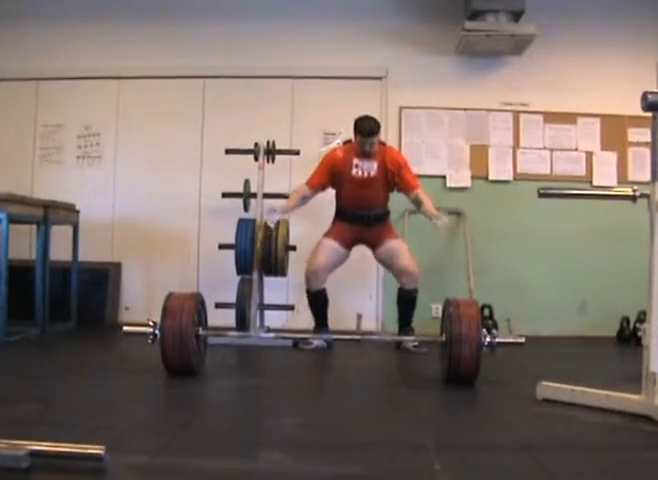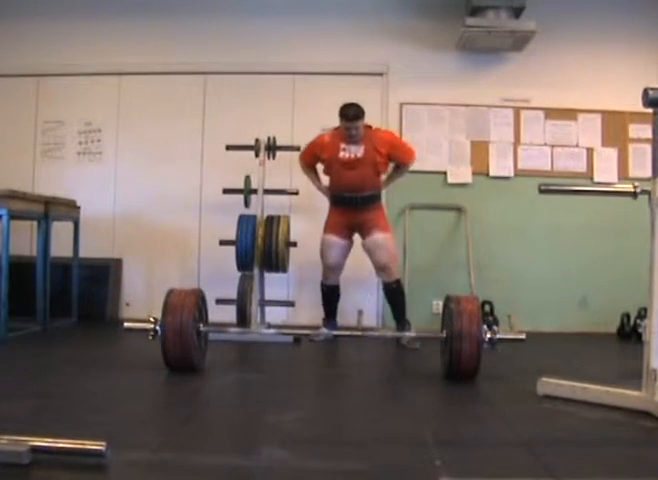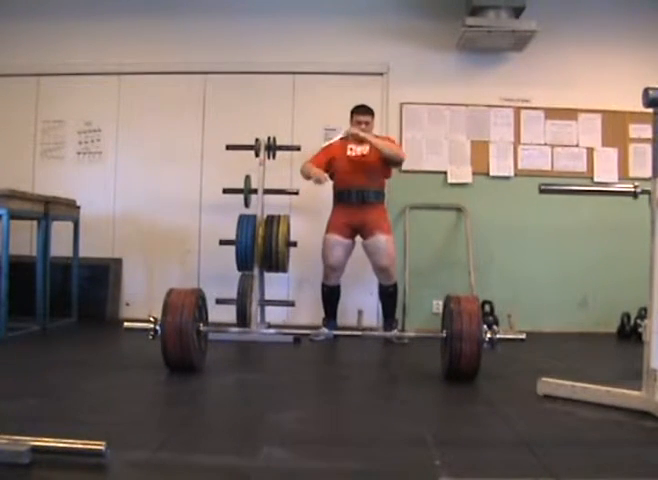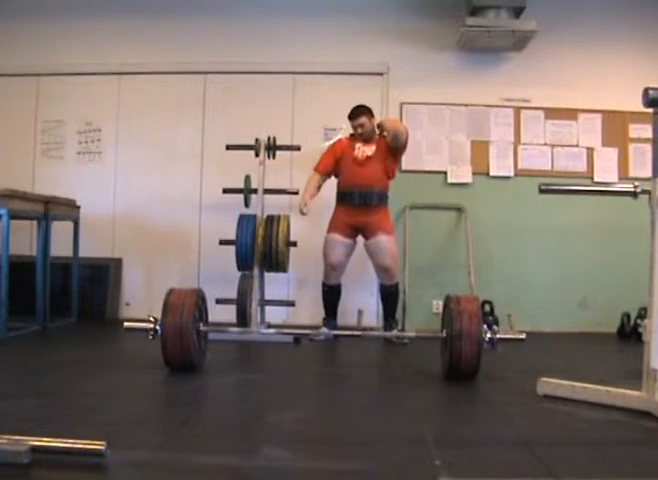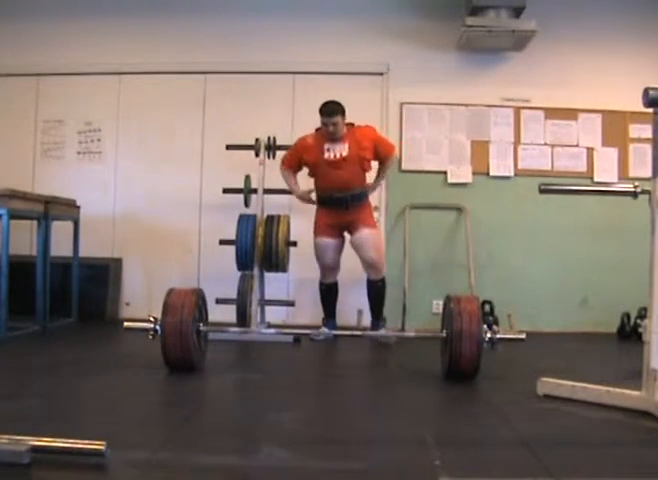
dt=1s
person 1, frame 1
left shoulder: (393, 158)
right shoulder: (336, 157)
left elbow: (415, 192)
right elbow: (308, 189)
left wrist: (433, 213)
right wrist: (282, 209)
left hip: (380, 226)
right hip: (344, 225)
left knee: (410, 274)
right knee: (314, 272)
left ankle: (405, 334)
right ankle: (322, 332)
person 1, frame 2
left shoulder: (383, 139)
right shoulder: (324, 141)
left elbow: (408, 159)
right elbow: (305, 161)
left wrist: (383, 184)
right wrist: (321, 187)
left hip: (371, 211)
right hip: (339, 212)
left knee: (387, 268)
right knee: (330, 269)
left ankle: (404, 328)
right ankle: (329, 324)
person 1, frame 3
left shoulder: (382, 144)
right shoulder: (334, 147)
left elbow: (399, 156)
right elbow: (306, 167)
left wrist: (366, 137)
right wrist: (315, 172)
left hip: (374, 213)
right hip: (342, 214)
left knee: (386, 270)
right knee: (331, 269)
left ankle: (390, 326)
right ankle: (329, 324)
person 1, frame 4
left shoulder: (389, 146)
right shoulder: (340, 146)
left elbow: (401, 131)
right elbow: (319, 173)
left wrist: (384, 125)
right wrist: (306, 197)
left hip: (377, 214)
right hip: (344, 213)
left knee: (388, 270)
right knee: (331, 269)
left ankle: (390, 326)
right ankle: (329, 324)
person 1, frame 5
left shoulder: (366, 135)
right shoulder: (307, 143)
left elbow: (389, 154)
right elbow: (286, 166)
left wrist: (376, 183)
right wrist: (297, 191)
left hip: (360, 210)
right hip: (326, 213)
left knee: (375, 265)
right knee: (327, 270)
left ankle: (378, 323)
right ankle: (329, 324)
